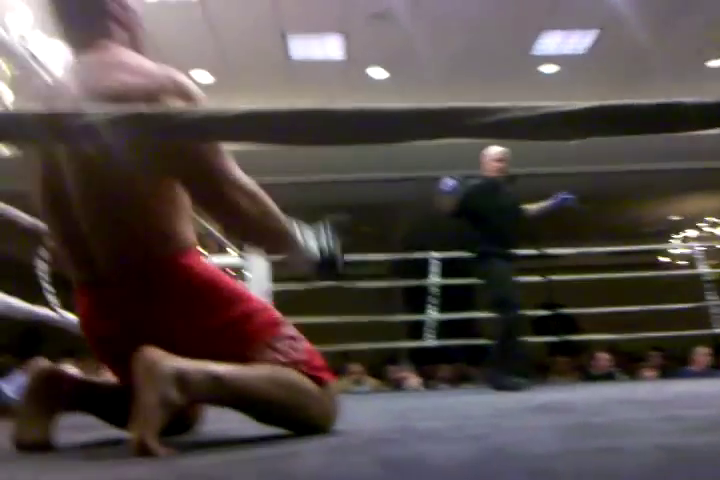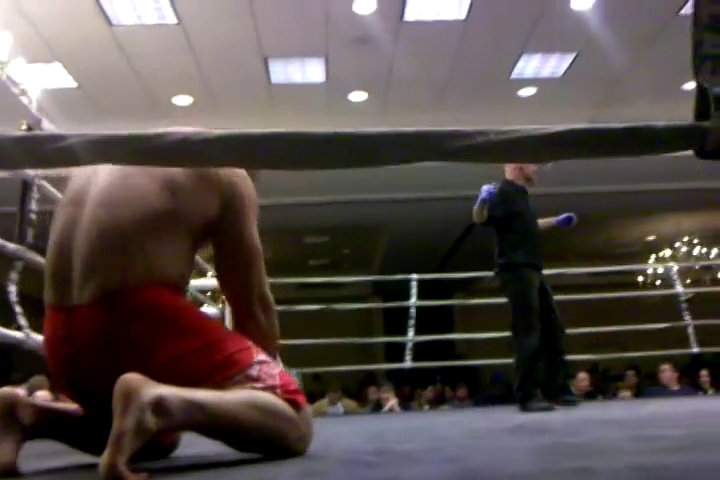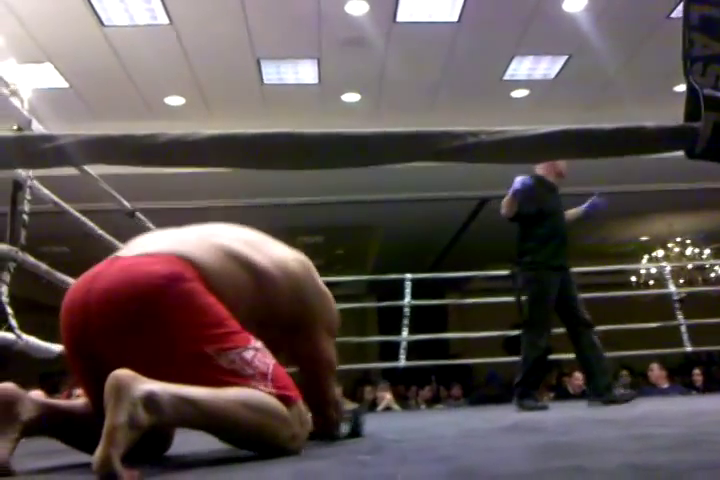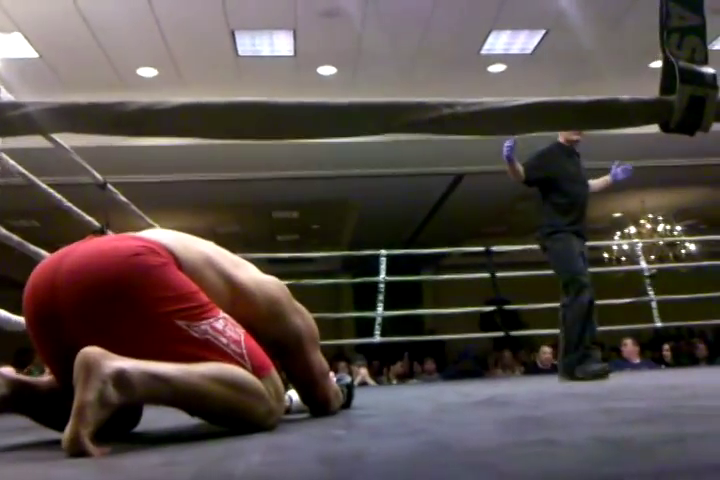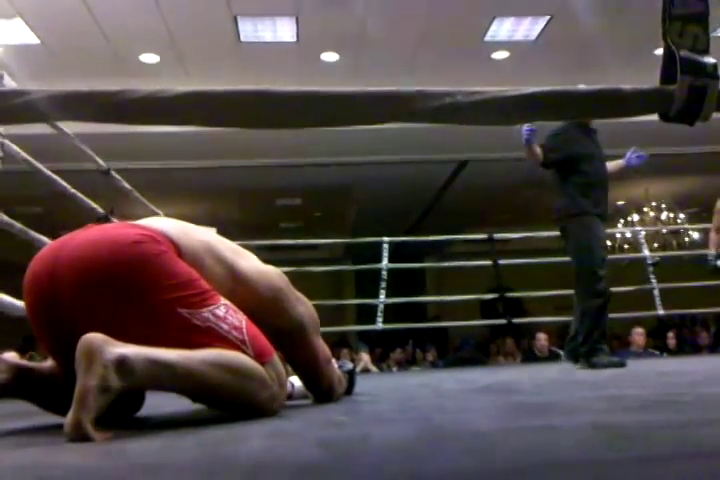
dt=0.5s
person 1, frame 1
left shoulder: (52, 103)
right shoulder: (156, 84)
right elbow: (230, 199)
right wrist: (302, 243)
left hip: (103, 313)
right hip: (173, 290)
left knee: (179, 414)
right knee: (318, 402)
left ankle: (65, 388)
right ankle: (181, 377)
person 1, frame 2
left shoulder: (98, 166)
right shoulder: (223, 171)
right elbow: (252, 299)
right wrist: (273, 378)
left hip: (63, 341)
left knee: (155, 437)
right knee: (294, 424)
left ankle: (32, 414)
right ankle: (159, 403)
person 1, frame 3
right shoulder: (308, 289)
right elbow: (322, 395)
right wrist: (333, 429)
left knee: (146, 435)
right knee: (289, 425)
left ankle: (30, 410)
right ankle: (146, 397)
person 1, frame 4
right shoulder: (281, 307)
right elbow: (323, 401)
right wrist: (337, 391)
right hip: (126, 273)
left knee: (113, 412)
right knee: (264, 402)
right ankle: (115, 376)
person 1, frame 5
right shoulder: (280, 297)
right elbow: (327, 388)
left wrist: (286, 383)
right wrist: (340, 378)
right hip: (127, 261)
left knee: (117, 398)
right knee: (267, 389)
right ankle: (116, 361)
person 2, frame 1
left shoulder: (505, 191)
right shoulder: (476, 189)
left elbow: (520, 212)
right elbow: (451, 210)
left wrist: (552, 203)
right wrist: (448, 193)
left hip: (505, 258)
right hip: (490, 258)
left knee: (507, 313)
right knee: (510, 310)
left ankle: (498, 372)
right ankle: (504, 370)
person 2, frame 2
left shoulder: (519, 194)
right shoulder: (503, 192)
right elbow: (479, 218)
left wrist: (556, 221)
right wrist: (482, 201)
left hip: (531, 270)
right hip: (516, 271)
left knee: (553, 329)
right knee: (528, 332)
left ankle: (552, 388)
right ankle: (527, 396)
person 2, frame 3
left shoulder: (549, 191)
right shoulder: (531, 189)
right elbow: (507, 212)
left wrist: (583, 210)
right wrist: (513, 192)
left hip: (558, 271)
right hip: (539, 271)
left knee: (581, 326)
right knee: (538, 333)
left ankle: (602, 389)
right ankle: (525, 394)
person 2, frame 4
left shoulder: (574, 158)
right shoulder: (549, 155)
right elbow: (520, 176)
left wrist: (611, 178)
right wrist: (510, 160)
left hip: (575, 235)
right hip: (557, 234)
left knee: (575, 294)
right knee: (580, 289)
left ankle: (570, 363)
right ankle: (582, 359)
person 2, frame 5
left shoulder: (589, 135)
right shoulder: (565, 133)
right elbow: (539, 157)
left wrist: (624, 162)
right wrist: (529, 143)
left hip: (593, 217)
right hip: (578, 217)
left knee: (592, 284)
right knee: (593, 284)
left ankle: (577, 347)
right ankle: (592, 351)
